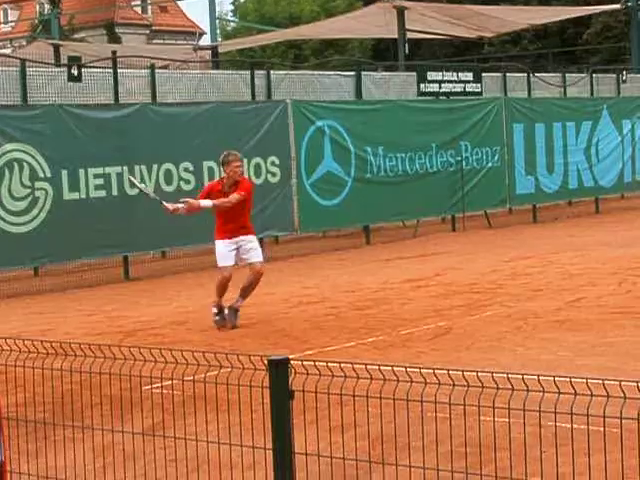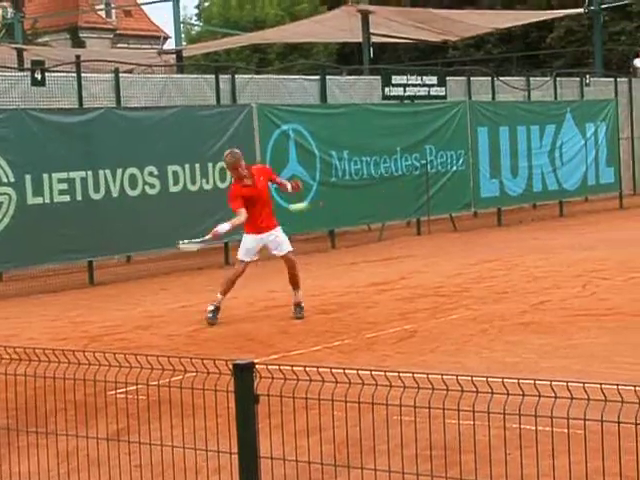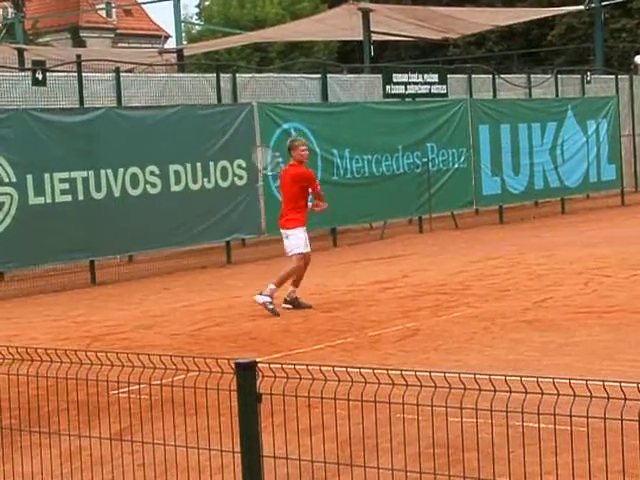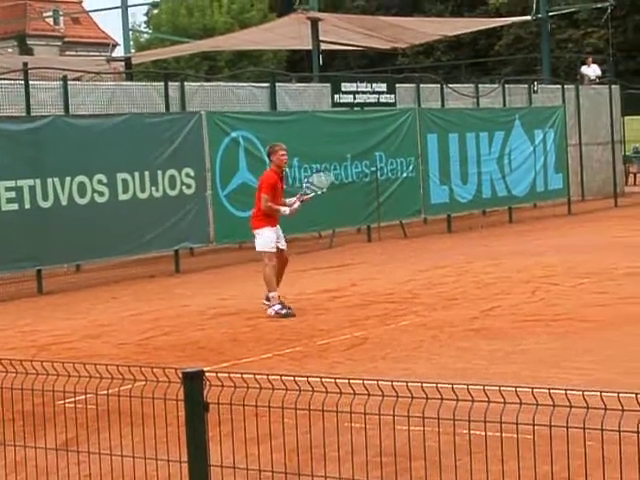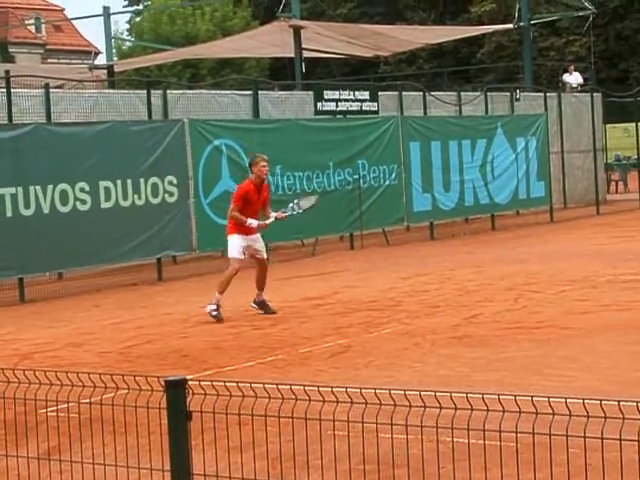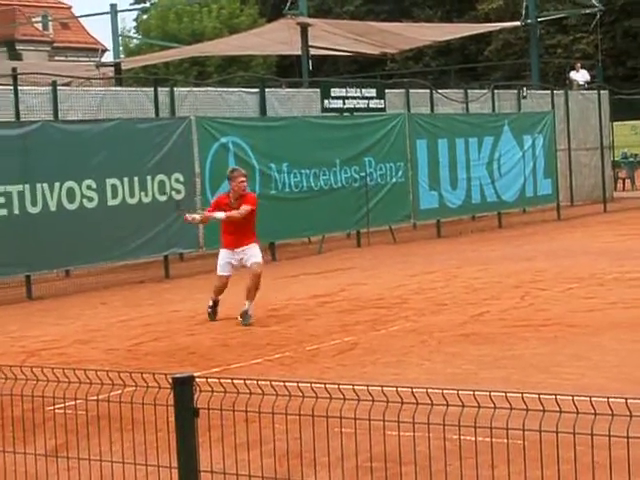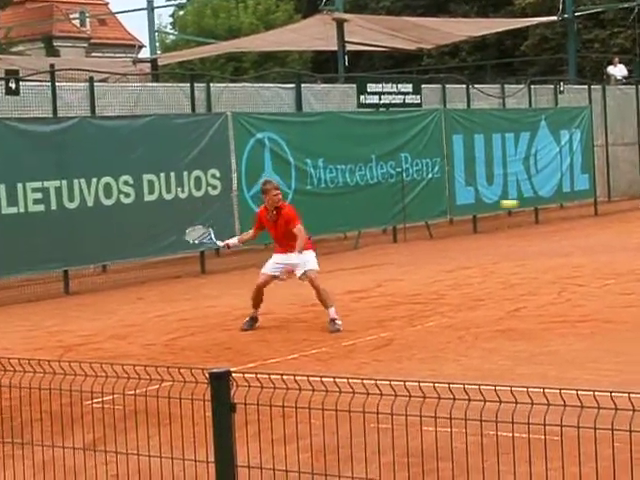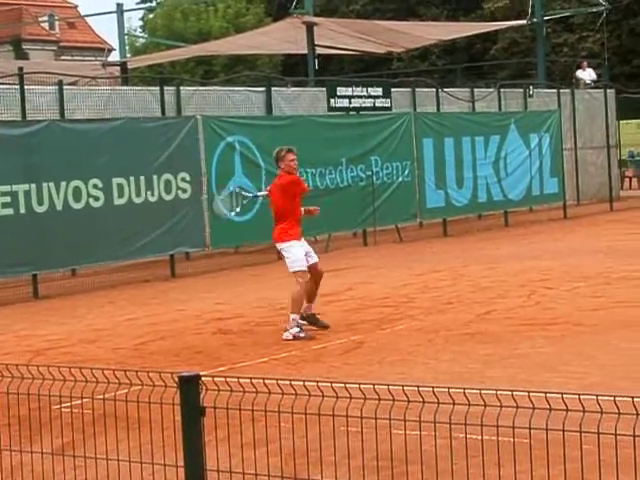
dt=0.5s
person 1, frame 1
left shoulder: (246, 184)
right shoulder: (212, 187)
left elbow: (229, 202)
right elbow: (194, 206)
left wrist: (203, 204)
right wrist: (178, 207)
left hip: (246, 235)
right hip: (224, 238)
left knee: (258, 271)
right knee: (225, 275)
left ankle: (235, 308)
right ankle: (218, 307)
person 1, frame 2
left shoulder: (258, 170)
right shoulder: (235, 190)
left elbow: (280, 182)
right elbow: (242, 218)
left wrist: (290, 186)
right wrist: (223, 227)
left hip: (272, 228)
right hip: (253, 233)
left knee: (291, 263)
right knee: (238, 270)
left ankle: (298, 302)
right ankle: (215, 306)
person 1, frame 3
left shoulder: (285, 172)
right shoulder: (305, 173)
right elbow: (319, 196)
left wrist: (311, 206)
left hip: (294, 222)
right hip: (294, 224)
left knee: (306, 259)
right knee: (297, 263)
left ankle: (291, 298)
right ankle: (266, 294)
person 1, frame 4
left shoulder: (280, 176)
right shoulder: (268, 178)
right elbow: (264, 206)
left wrist: (294, 200)
right wrist: (286, 210)
left hip: (273, 224)
right hip: (262, 224)
left knee: (283, 257)
right knee: (269, 260)
left ankle: (272, 295)
right ankle: (273, 304)
person 1, frame 5
left shoulder: (266, 186)
right shoulder: (244, 189)
left elbow: (265, 208)
right elbow: (232, 214)
left wrist: (274, 215)
right wrist: (252, 223)
left hip: (253, 233)
right hip: (237, 232)
left knee: (263, 265)
right knee: (234, 267)
left ankle: (259, 300)
right ankle: (215, 304)
person 1, frame 6
left shoulder: (251, 198)
right shoulder: (220, 200)
left elbow: (240, 215)
right elbow: (206, 218)
left wrist: (217, 215)
right wrist: (193, 218)
left hip: (249, 245)
right hip: (228, 248)
left knee: (256, 271)
right knee: (221, 284)
left ankle: (246, 310)
right ankle: (214, 301)
person 1, frame 7
left shoulder: (288, 210)
right shoulder: (261, 214)
left elbow: (302, 236)
right elbow: (253, 233)
left wrist: (297, 254)
right wrist: (234, 241)
left hip: (302, 251)
right hip: (281, 254)
left knee: (314, 280)
right knee: (260, 283)
left ankle: (334, 318)
right ankle: (254, 316)
person 1, frame 8
left shoulder: (275, 185)
right shoulder: (293, 180)
right elbow: (305, 188)
left wrist: (302, 211)
left hip: (294, 237)
right hip: (287, 239)
left knee: (317, 272)
right knee: (303, 279)
left ankle: (308, 313)
right ankle: (292, 327)
